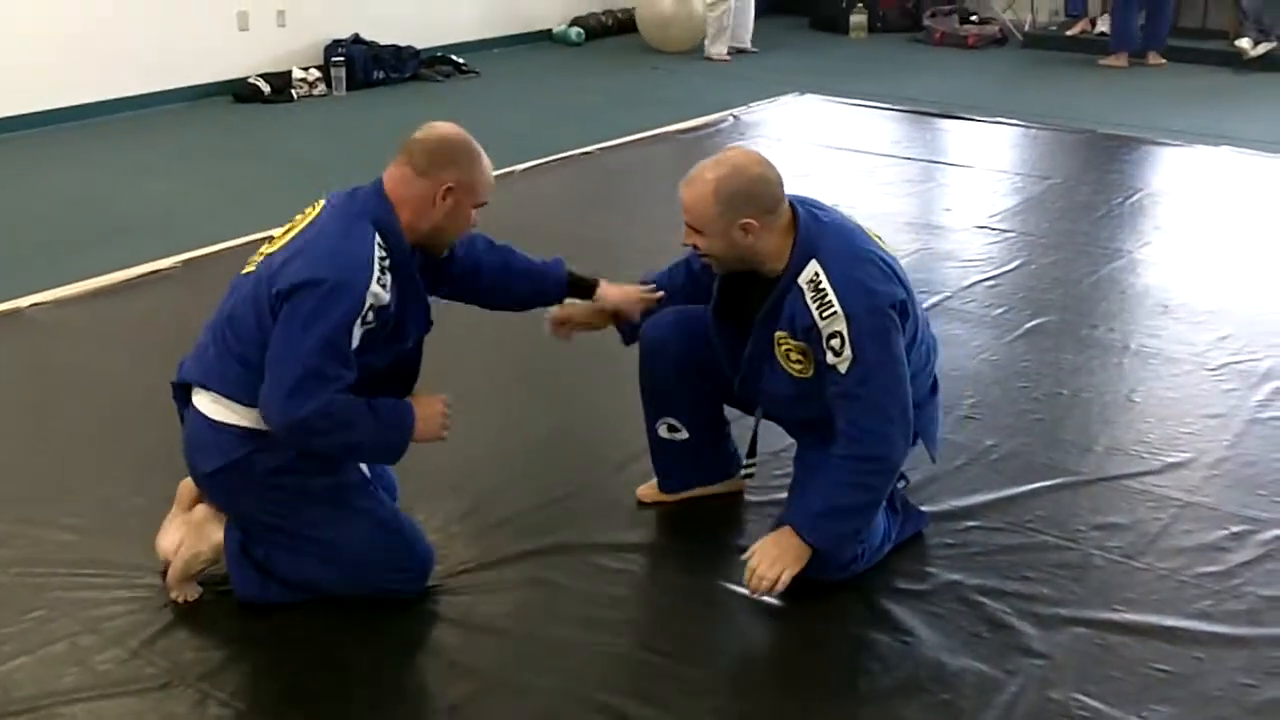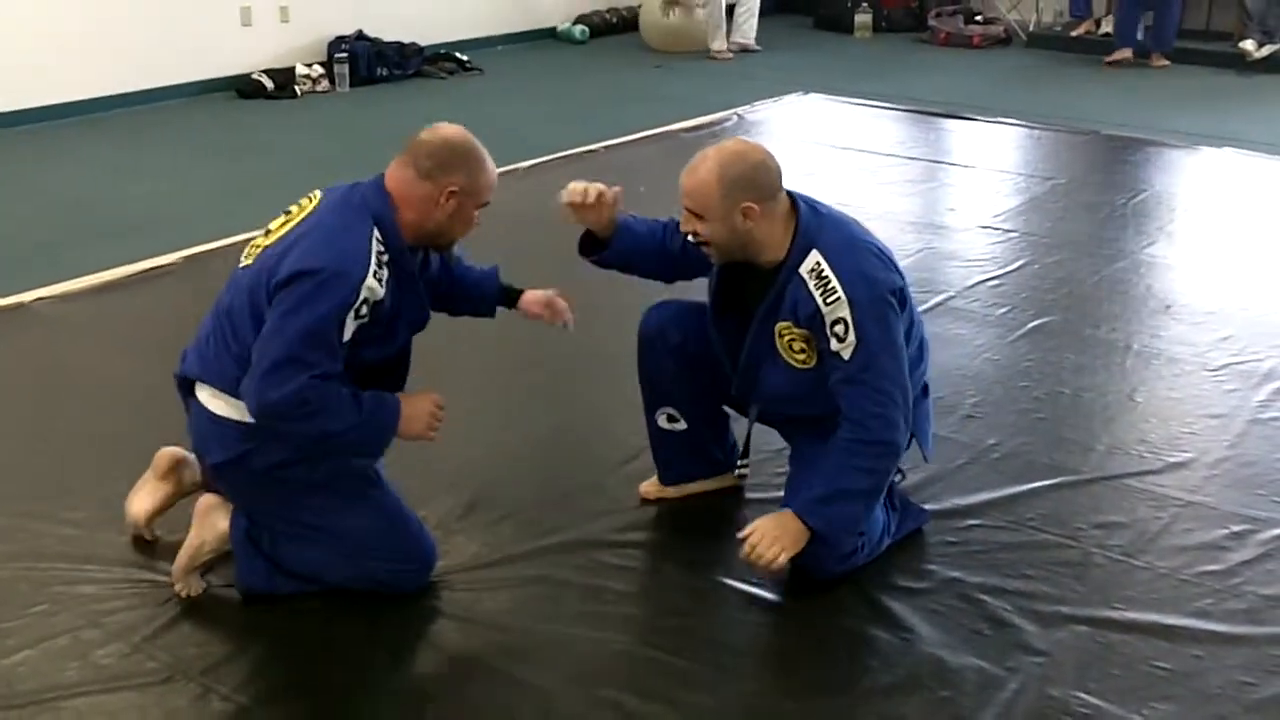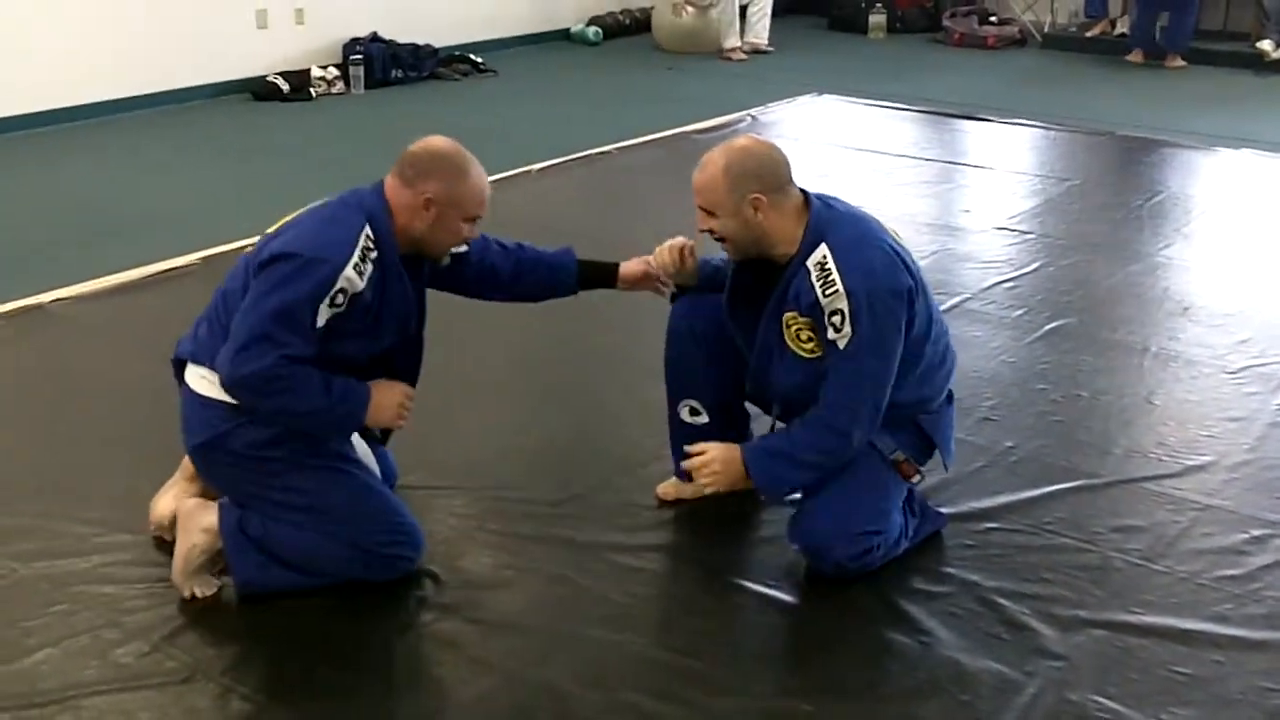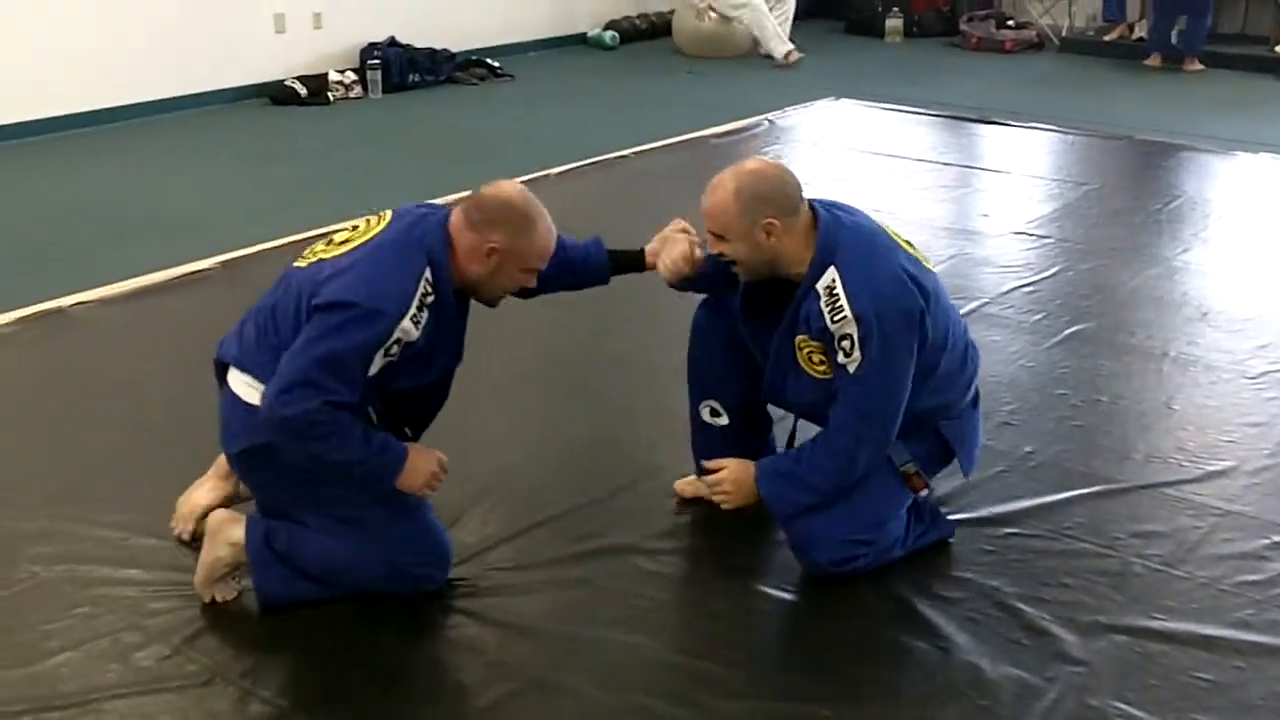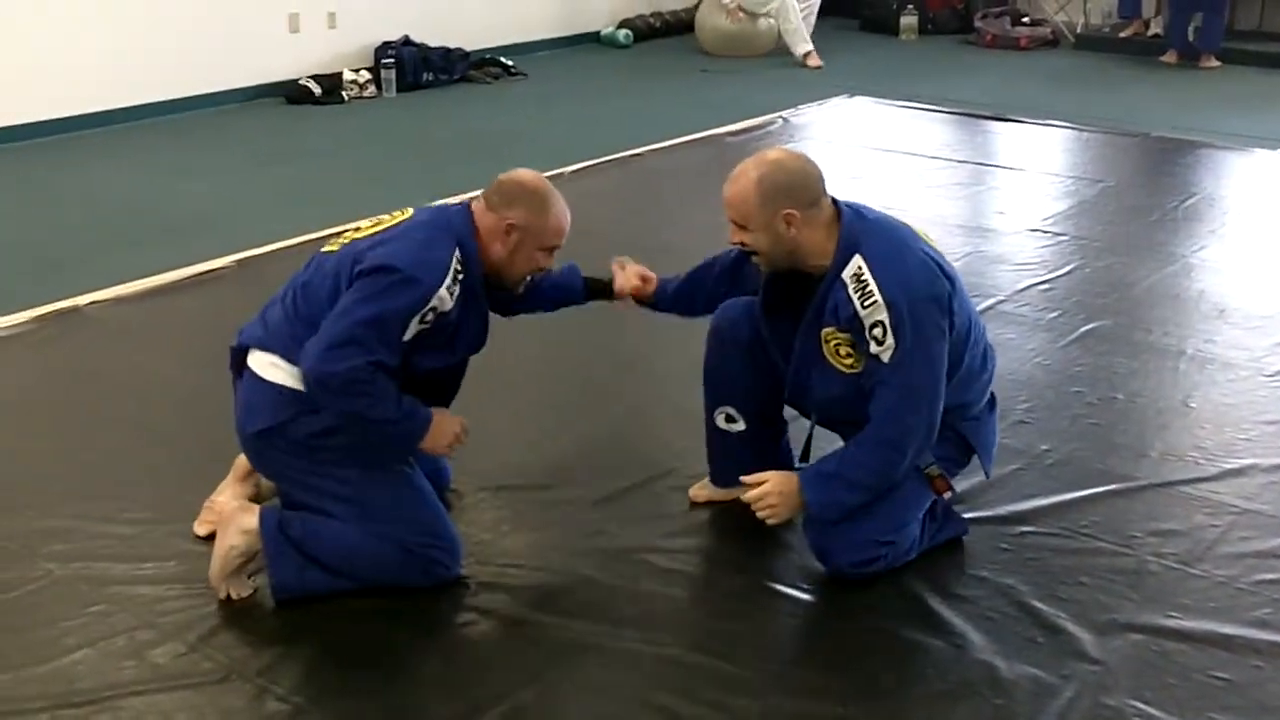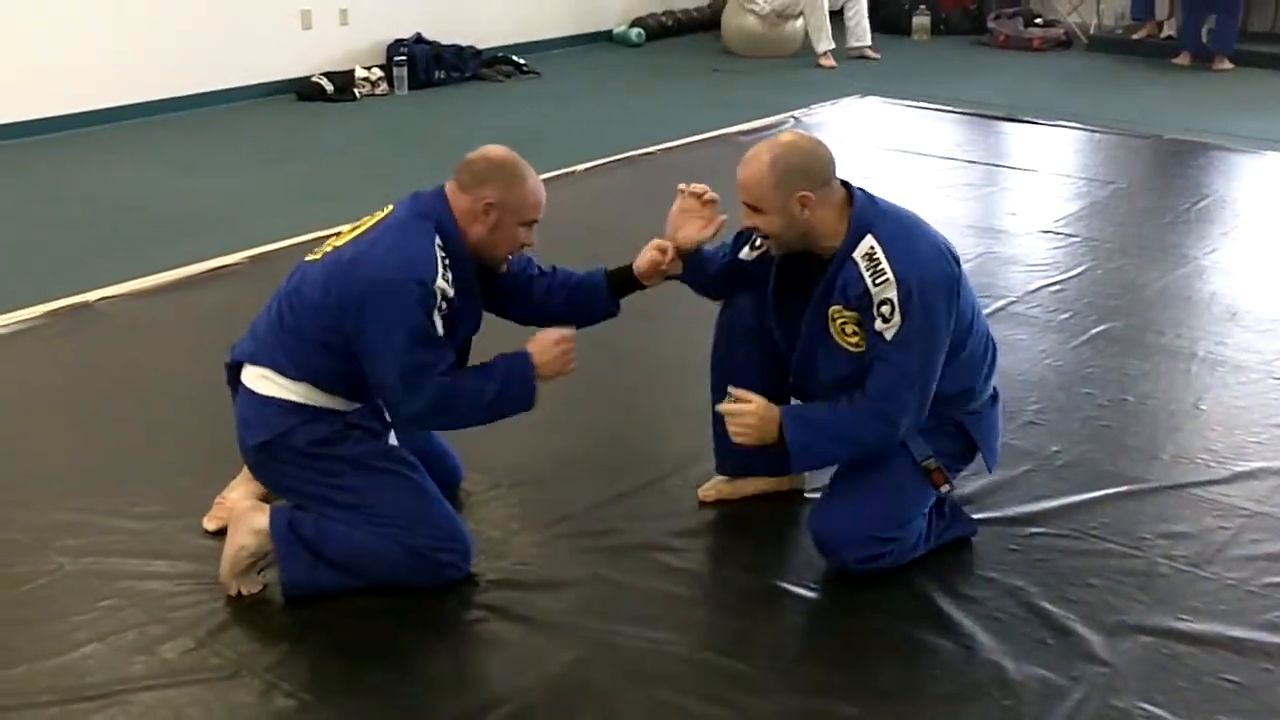
dt=0.4s
person 1, frame 1
left shoulder: (367, 213)
right shoulder: (343, 274)
left elbow: (468, 264)
right elbow: (303, 411)
left wrist: (590, 290)
right wrist: (406, 421)
left hip: (271, 415)
right hip: (251, 441)
left knee: (377, 496)
right knee: (403, 568)
left ankle: (220, 494)
right ankle: (223, 535)
person 1, frame 2
left shoulder: (361, 210)
right shoulder: (343, 265)
left elbow: (425, 270)
right elbow: (279, 395)
left wrist: (511, 296)
right wrist: (392, 416)
left hip: (247, 405)
right hip: (258, 433)
left knee: (359, 489)
right knee: (404, 563)
left ankle: (192, 473)
right ankle: (231, 529)
person 1, frame 3
left shoulder: (386, 222)
right shoulder: (325, 258)
left elbow: (494, 265)
right elbow: (252, 370)
left wrist: (611, 273)
right wrist: (360, 403)
left hip: (277, 395)
right hip: (242, 416)
left knee: (374, 478)
right knee: (393, 549)
left ankle: (208, 474)
right ankle: (220, 524)
person 1, frame 4
left shoulder: (433, 229)
right shoulder: (380, 299)
left elbow: (541, 264)
right elbow: (296, 413)
left wrist: (635, 259)
right wrist: (393, 461)
left hip: (307, 398)
right hip: (276, 421)
left knee: (404, 497)
right knee: (420, 563)
left ankle: (241, 477)
right ankle: (244, 539)
person 1, frame 5
left shoulder: (451, 233)
right shoulder: (420, 270)
left elbow: (506, 289)
right elbow: (334, 372)
left wrist: (599, 287)
right wrist: (418, 426)
left hip: (307, 391)
right hip: (293, 407)
left knee: (426, 482)
right knee: (430, 557)
left ankle: (264, 472)
right ankle: (259, 532)
person 1, frame 6
left shoulder: (434, 224)
right shoulder: (403, 270)
left elbow: (532, 291)
right elbow: (422, 398)
left wrist: (633, 277)
right wrist: (527, 367)
left hip: (329, 397)
right hip: (295, 418)
left knee: (440, 479)
right knee: (442, 555)
left ankle: (278, 475)
right ankle: (272, 530)
person 2, frame 1
left shoulder: (853, 296)
right shoulder: (754, 232)
left elbow: (875, 438)
right elbow: (696, 277)
left wrist: (803, 536)
right wrist: (611, 309)
left hip: (869, 413)
left knee: (826, 556)
right knee: (669, 337)
left ankle: (884, 508)
right ankle: (700, 474)
person 2, frame 2
left shoulder: (852, 285)
right shoulder: (740, 231)
left elbow: (875, 427)
right elbow: (672, 249)
left wrist: (802, 517)
right wrist: (606, 227)
left hip: (864, 415)
left knee: (817, 550)
right knee: (665, 329)
left ankle: (880, 504)
right ankle: (705, 468)
person 2, frame 3
left shoulder: (860, 277)
right shoulder: (775, 229)
left elbow: (845, 420)
right elbow: (738, 290)
left wrist: (749, 463)
right wrist: (691, 275)
left hip: (883, 417)
right hip: (806, 383)
left knee: (830, 544)
right knee: (696, 318)
left ankle: (903, 512)
right ankle: (709, 471)
person 2, frame 4
left shoulder: (870, 298)
right shoulder: (800, 224)
left elbow: (860, 436)
right elbow: (718, 260)
left wrist: (765, 483)
right wrist: (685, 264)
left hip: (910, 419)
right hip: (831, 387)
left knee: (822, 544)
right knee: (717, 322)
left ankle: (912, 513)
right ankle: (730, 472)
person 2, frame 5
left shoulder: (897, 289)
right shoulder: (797, 242)
left elbow: (902, 431)
right elbow: (736, 272)
left wrist: (808, 490)
right wrist: (659, 291)
left hip: (933, 423)
right hip: (854, 392)
left knee: (844, 547)
right knee: (737, 324)
left ankle: (924, 507)
right ankle: (749, 471)
person 2, frame 6
left shoulder: (903, 270)
right shoulder: (792, 228)
left elbow: (891, 410)
right elbow: (735, 279)
left wrist: (781, 425)
right wrist: (687, 252)
left hip: (928, 414)
left knee: (846, 540)
right knee: (745, 315)
left ankle: (933, 508)
right ankle: (765, 469)
